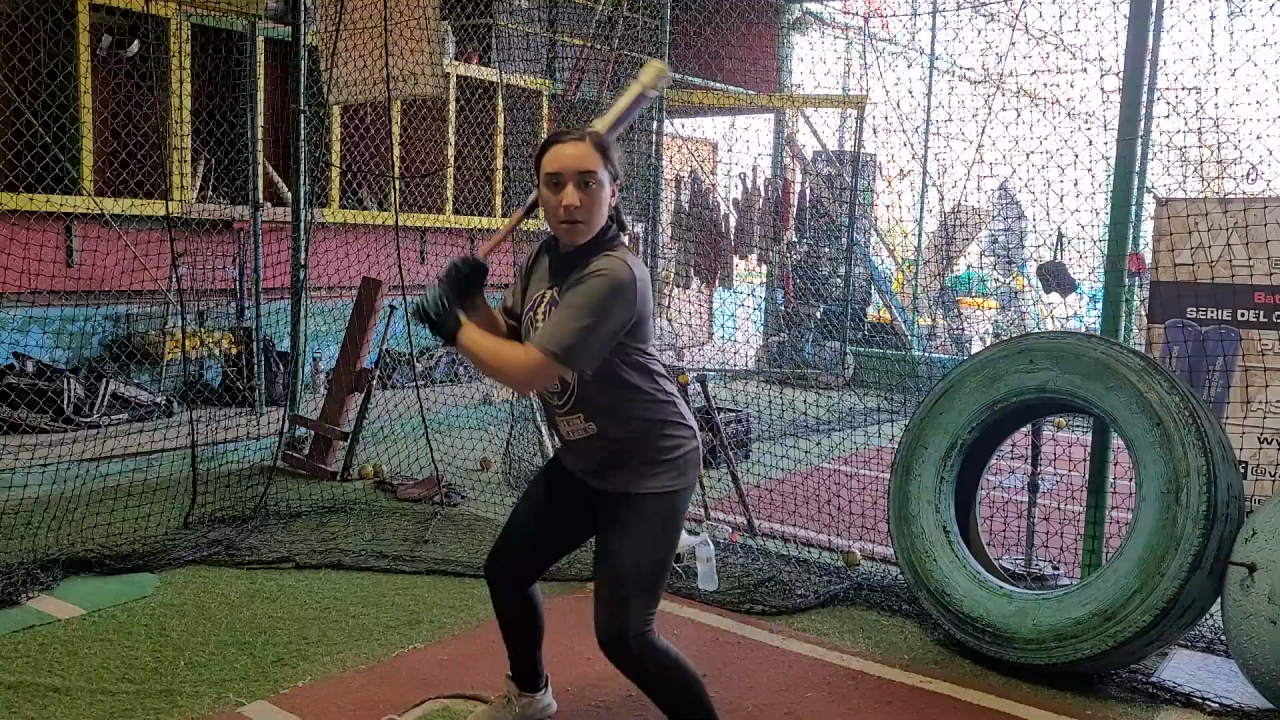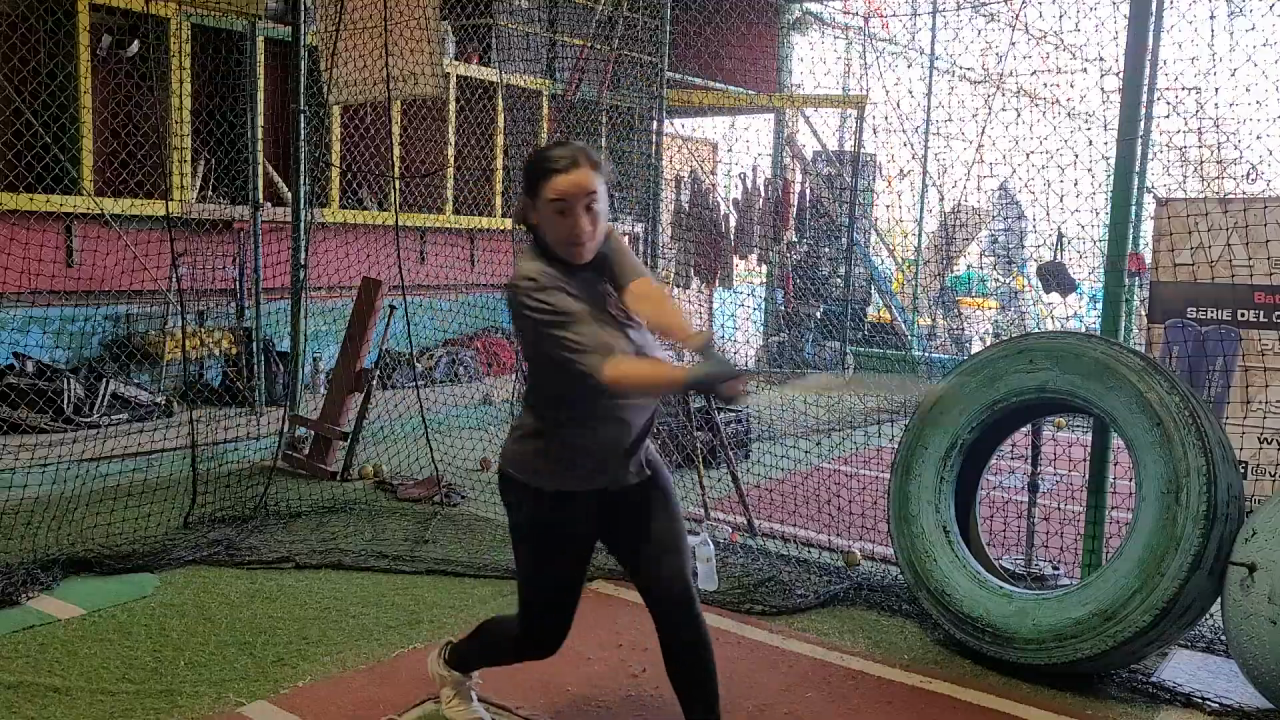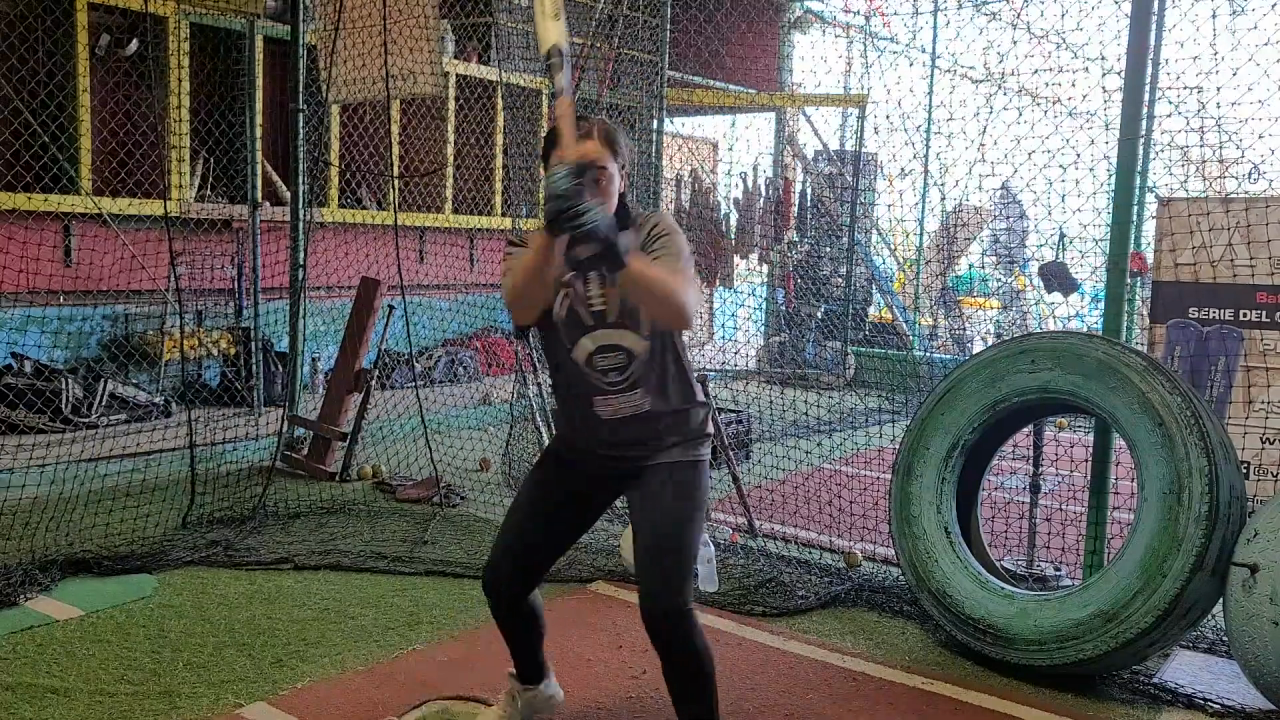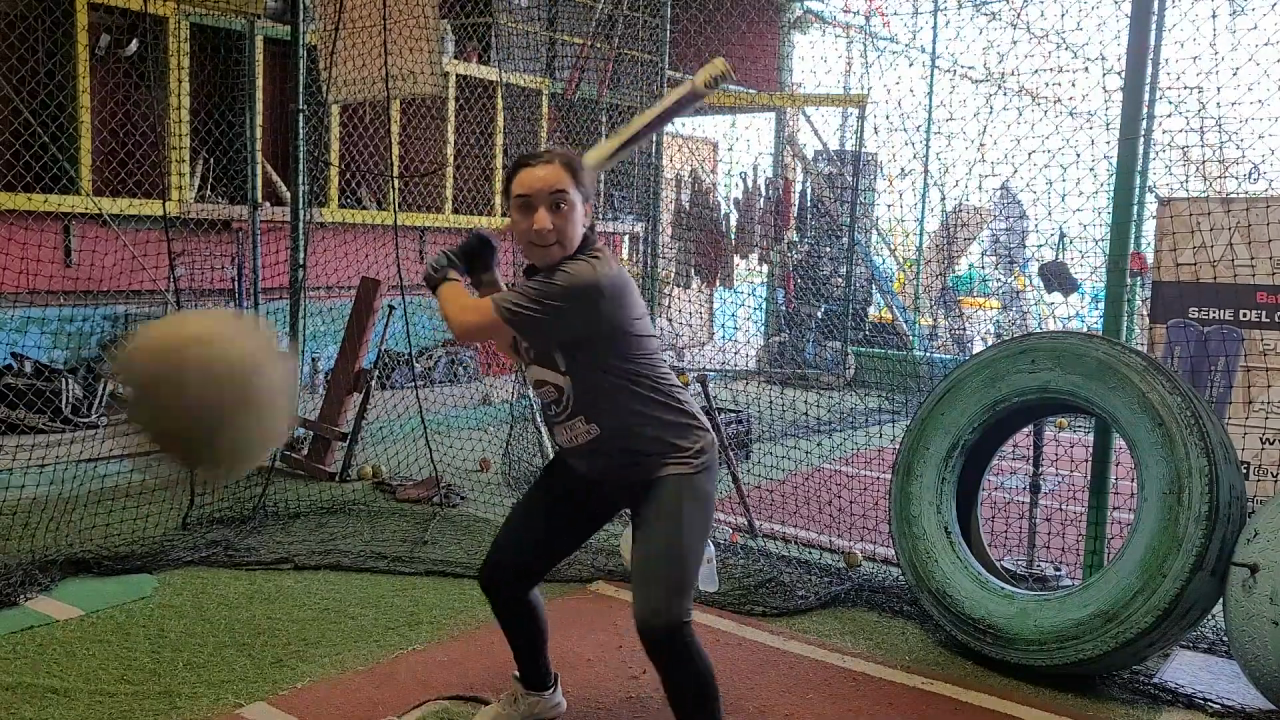
dt=1s
person 1, frame 1
left shoulder: (614, 275)
right shoulder: (543, 256)
left elbow: (532, 372)
right elbow: (509, 339)
left wrist: (455, 327)
right wrist: (466, 297)
left hip: (650, 466)
right hip: (582, 460)
left knee: (622, 634)
right knee: (505, 571)
person 1, frame 2
left shoulder: (608, 249)
right shoulder: (536, 289)
left elbow: (653, 306)
right elbow: (613, 371)
left wrist: (701, 346)
right wrist: (689, 374)
left hip: (629, 460)
right hip: (551, 479)
left knee: (676, 601)
right knee: (541, 632)
right ankle: (454, 664)
person 1, frame 3
left shoulder: (655, 233)
right shoulder: (536, 245)
left elbow: (682, 311)
right elbow: (522, 309)
left wrist: (617, 245)
right wrist: (555, 224)
left hip: (667, 445)
right hip: (581, 446)
left knee: (665, 608)
right knee: (506, 576)
person 1, frame 4
left shoulder: (593, 279)
right shoulder: (539, 276)
left elbow: (473, 323)
right elbow: (505, 321)
left wrist: (442, 279)
right wrist: (483, 275)
left hip: (671, 462)
right hip: (587, 463)
left knee: (662, 624)
right knee: (501, 575)
